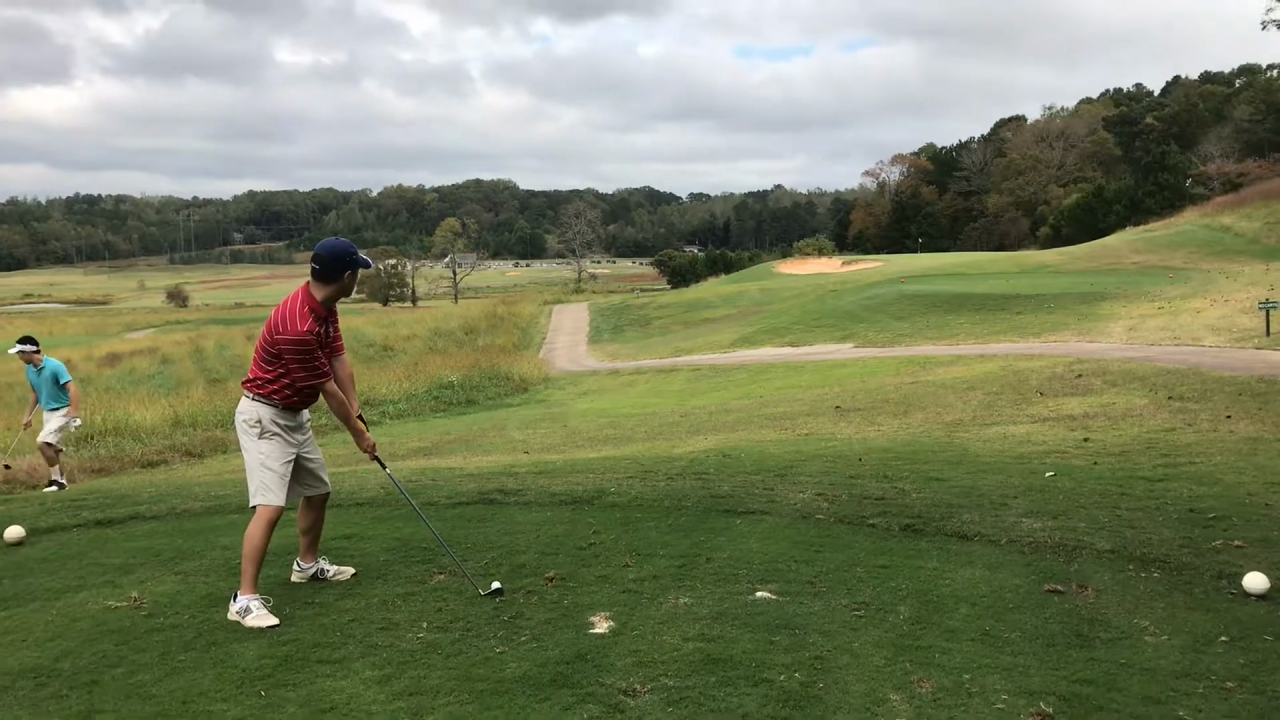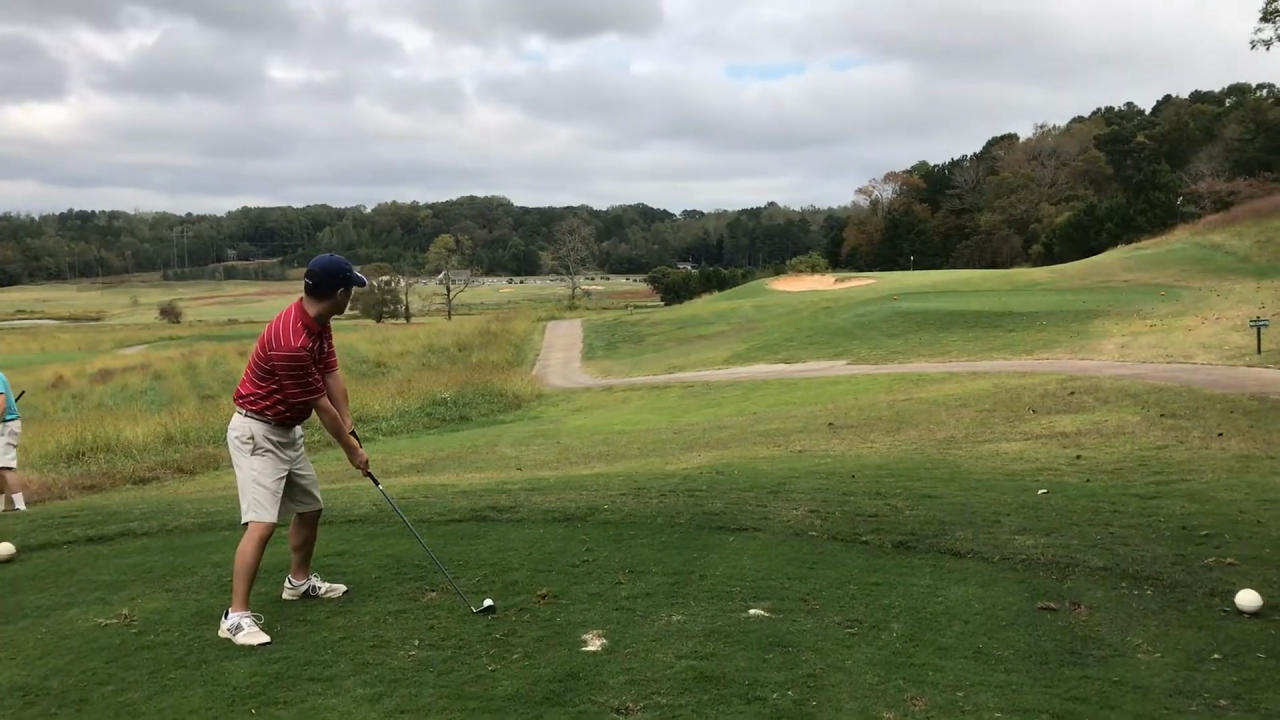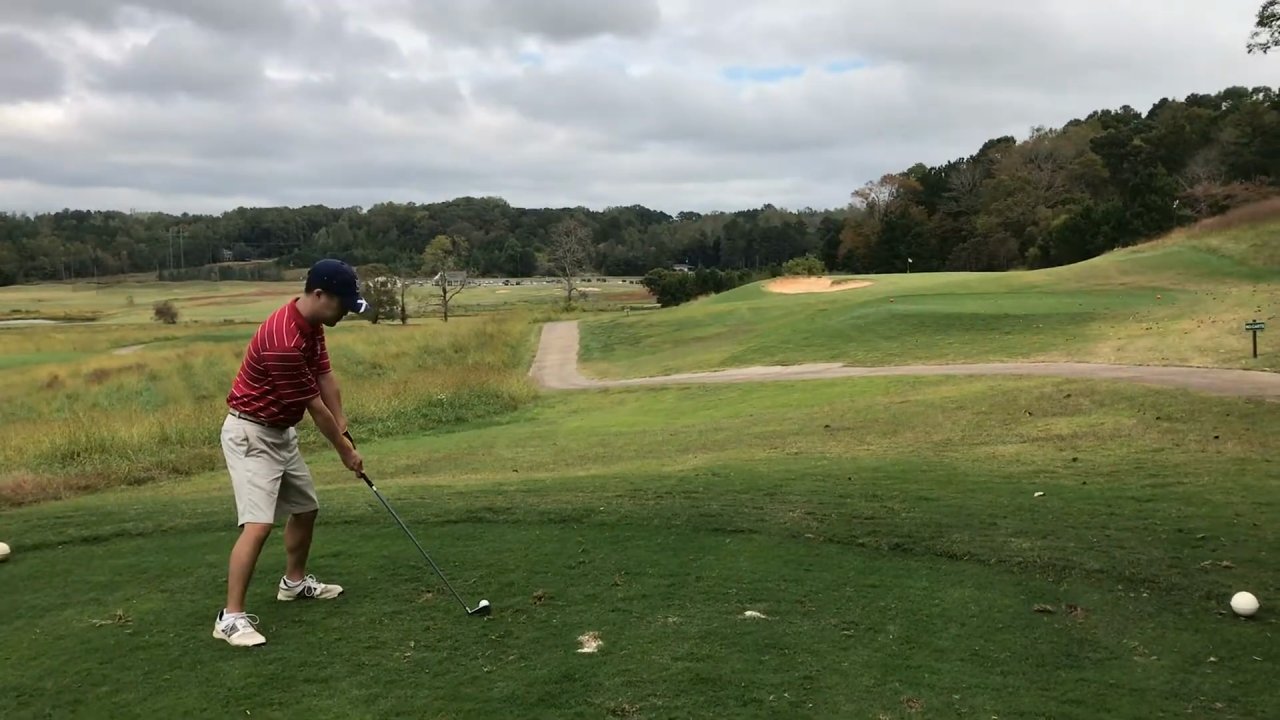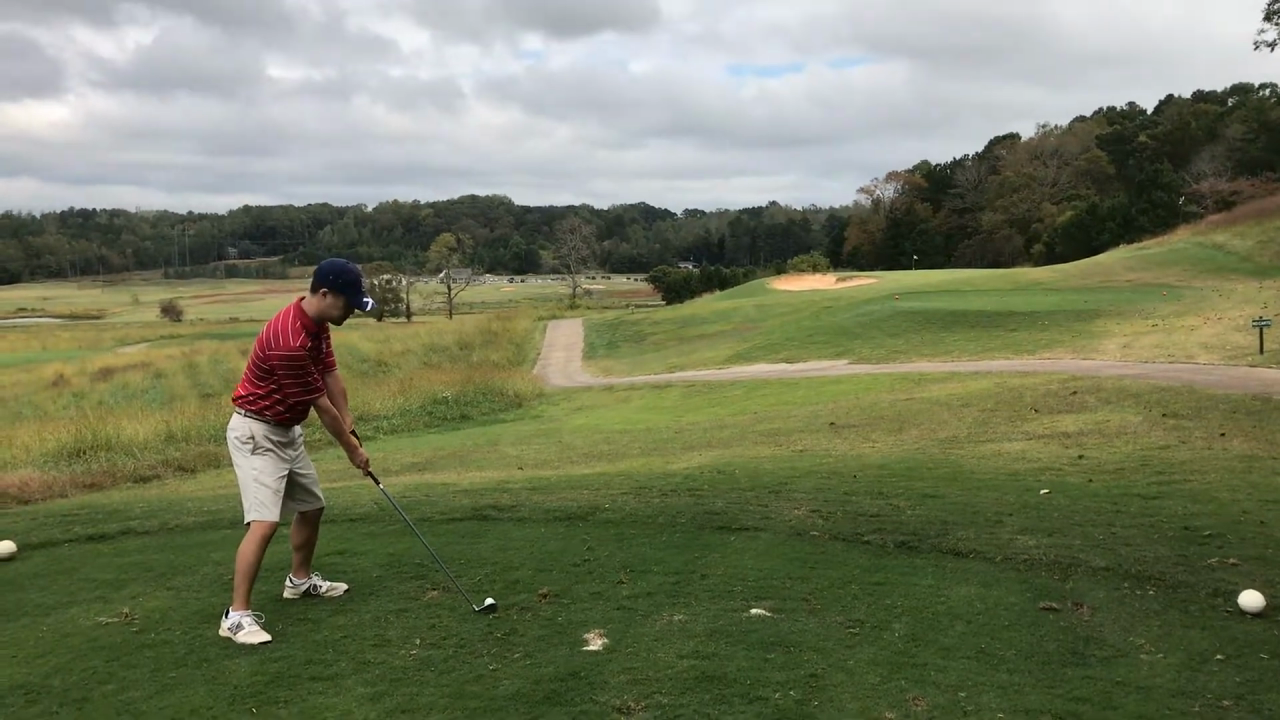
dt=0.5s
person 1, frame 1
left shoulder: (325, 307)
right shoulder: (297, 327)
left elbow: (340, 362)
right elbow: (328, 389)
left wrist: (358, 414)
right wrist: (358, 433)
left hip: (294, 415)
right hip: (265, 417)
left knee: (317, 490)
right knee: (270, 506)
left ankle: (308, 564)
right ankle: (245, 599)
person 1, frame 2
left shoulder: (318, 324)
right shoulder: (291, 342)
left elbow: (333, 378)
right elbow: (322, 406)
left wrist: (351, 431)
right wrist: (351, 450)
left hip: (286, 430)
right hip: (258, 433)
left knee: (310, 507)
right knee: (262, 523)
left ankle: (299, 580)
right ankle: (236, 616)
person 1, frame 3
left shoulder: (312, 325)
right shoulder: (284, 342)
left elbow: (326, 378)
right elbow: (315, 407)
left wrist: (345, 430)
right wrist: (345, 450)
left hip: (281, 431)
right hip: (251, 434)
left knee: (305, 508)
right knee: (259, 524)
left ankle: (295, 581)
right ankle: (231, 616)
person 1, frame 4
left shoulder: (317, 324)
right shoulder: (289, 341)
left elbow: (331, 377)
right elbow: (321, 405)
left wrist: (352, 430)
right wrist: (351, 449)
left hip: (286, 430)
right hip: (257, 433)
left knee: (311, 505)
right knee: (264, 522)
left ankle: (300, 579)
right ankle: (237, 614)
